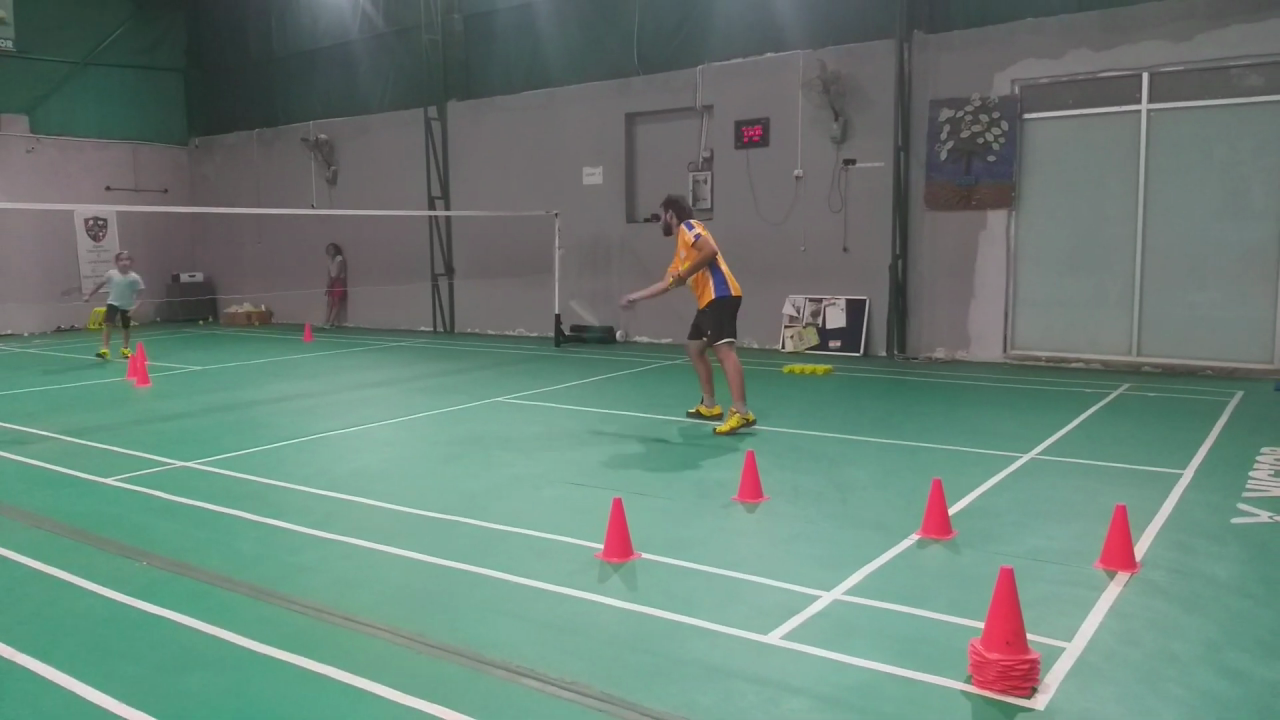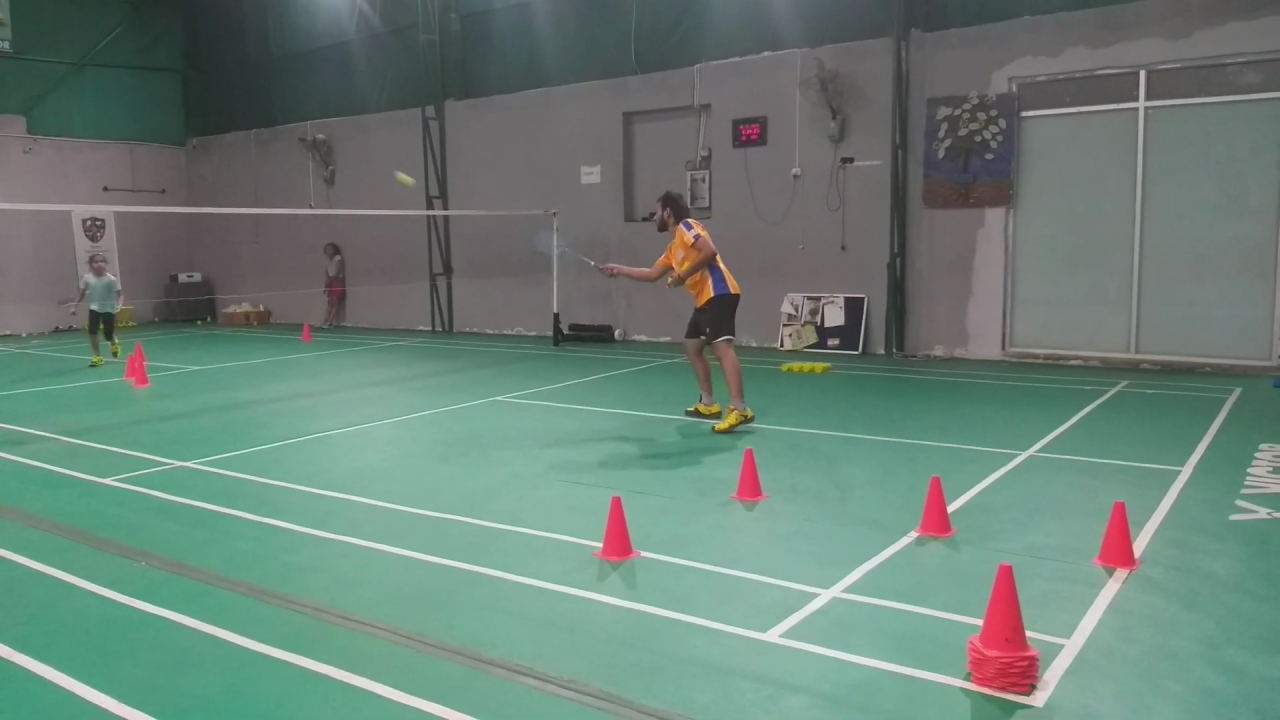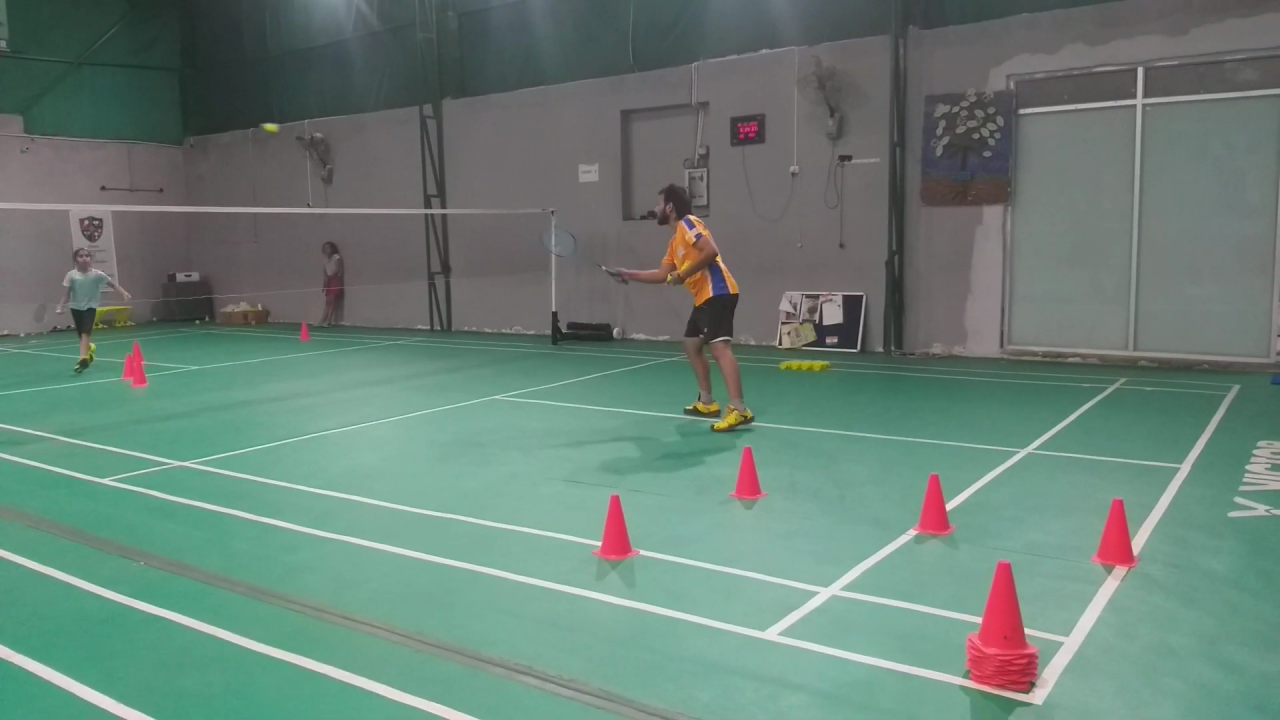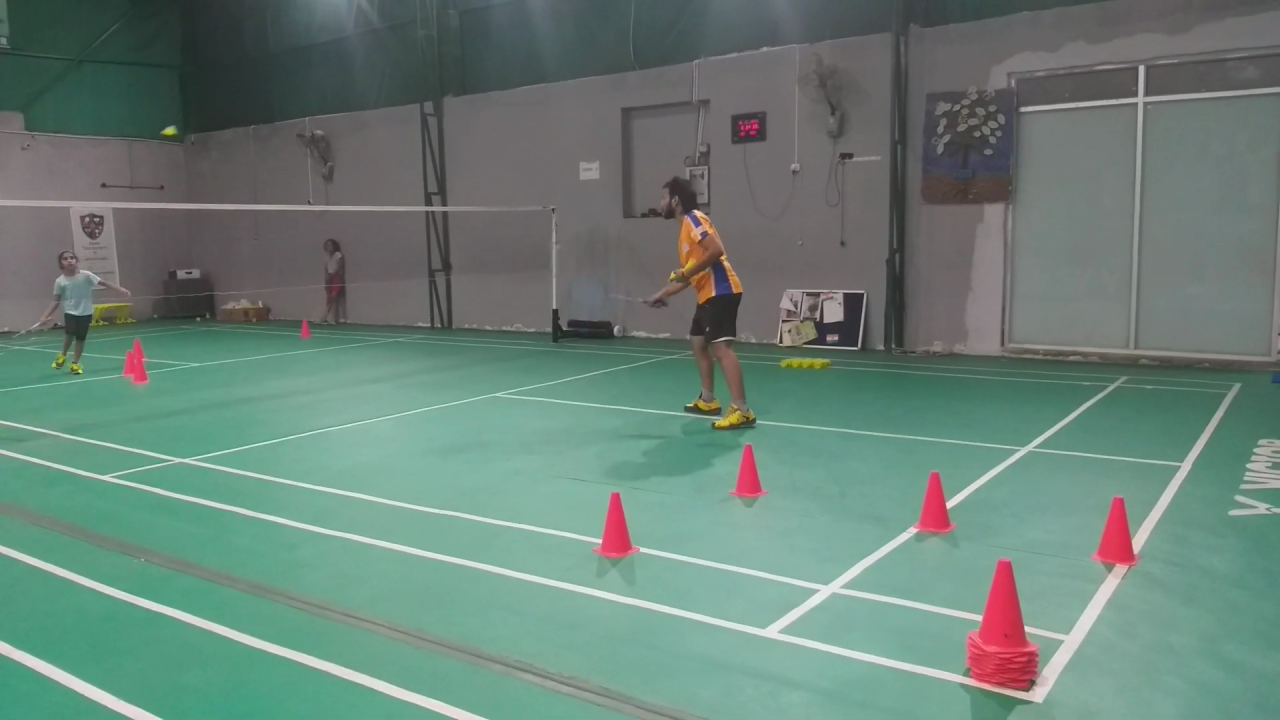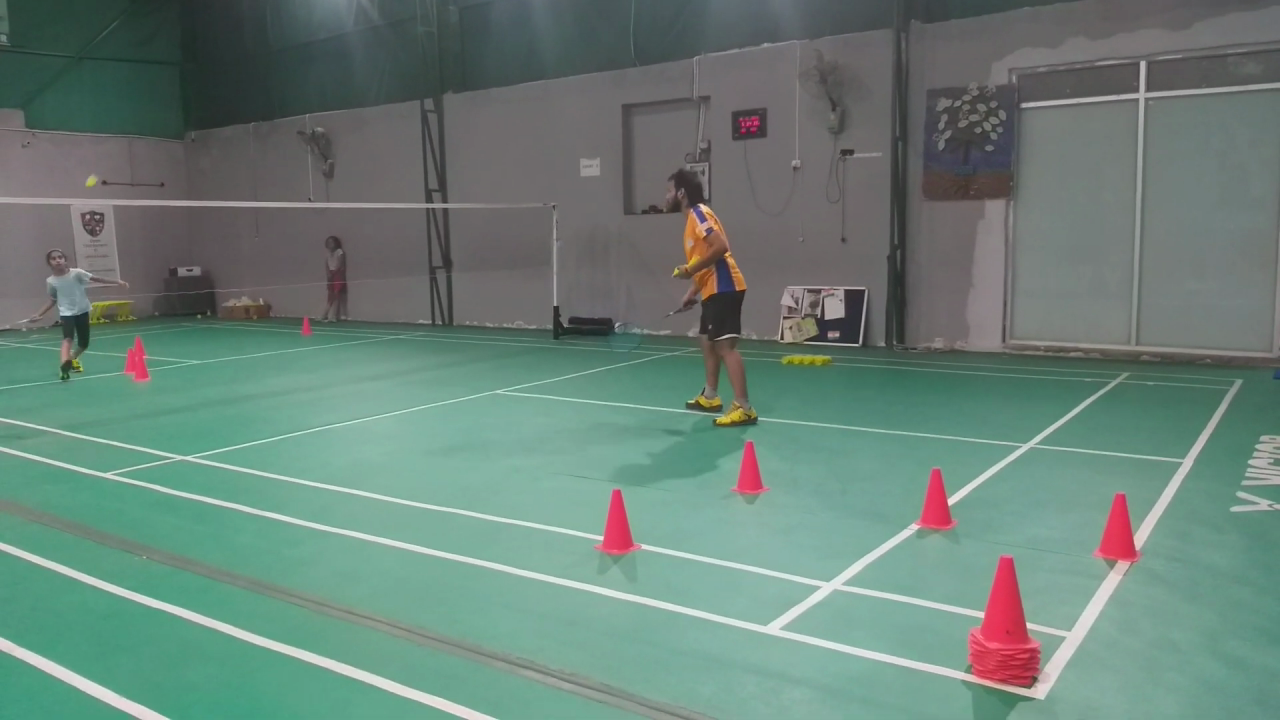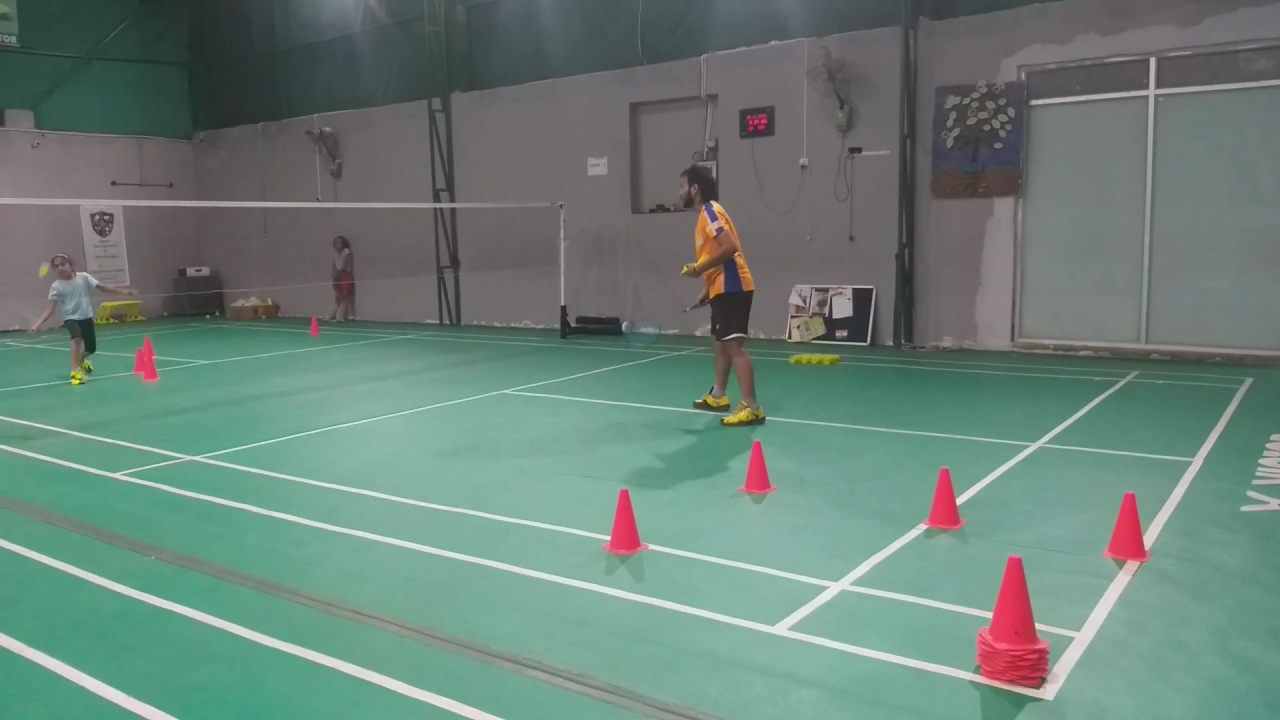
dt=0.2s
person 1, frame 1
left shoulder: (689, 227)
right shoulder: (681, 246)
left elbow: (711, 251)
right elbow: (667, 284)
left wrist: (684, 274)
right wrist: (636, 297)
left hip: (721, 296)
right hip: (708, 301)
left knee: (724, 351)
right knee: (695, 349)
left ankle: (742, 412)
right ankle: (710, 405)
person 1, frame 2
left shoulder: (687, 226)
right shoulder: (673, 246)
left elbow: (710, 251)
right elbow: (653, 274)
left wrist: (683, 274)
right wrist: (618, 270)
left hip: (719, 294)
right hip: (705, 299)
left knee: (722, 348)
right knee: (692, 348)
left ankle: (739, 409)
right ankle: (708, 404)
person 1, frame 3
left shoulder: (688, 223)
right shoulder: (676, 238)
left elbow: (711, 252)
right elbow: (662, 274)
left wrist: (683, 274)
right wrist: (630, 273)
left hip: (717, 293)
right hip: (704, 297)
left knee: (720, 348)
right knee: (692, 346)
left ankle: (739, 410)
right ankle: (707, 402)
person 1, frame 4
left shoulder: (694, 219)
right shoulder: (686, 225)
left elbow: (716, 250)
right elbow: (692, 273)
left wrist: (686, 272)
right wrist: (663, 293)
left hip: (720, 292)
right hip: (708, 295)
left knee: (721, 348)
right knee: (699, 344)
left ankle: (741, 410)
right ankle: (707, 400)
person 1, frame 5
left shoulder: (699, 213)
right shoulder: (692, 218)
left elbow: (720, 247)
left wrist: (689, 269)
right wrist: (691, 293)
left hip: (723, 289)
right hip: (713, 290)
left knee: (726, 346)
right knee: (708, 343)
left ankle: (744, 408)
right ankle: (710, 397)
person 1, frame 6
left shoulder: (711, 211)
right shoulder: (706, 214)
left elbow: (729, 248)
left wrist: (698, 268)
right wrist: (707, 289)
left hip: (731, 288)
right hip: (723, 289)
left knee: (734, 345)
right knee: (721, 344)
left ankle: (751, 408)
right ankle: (718, 397)
